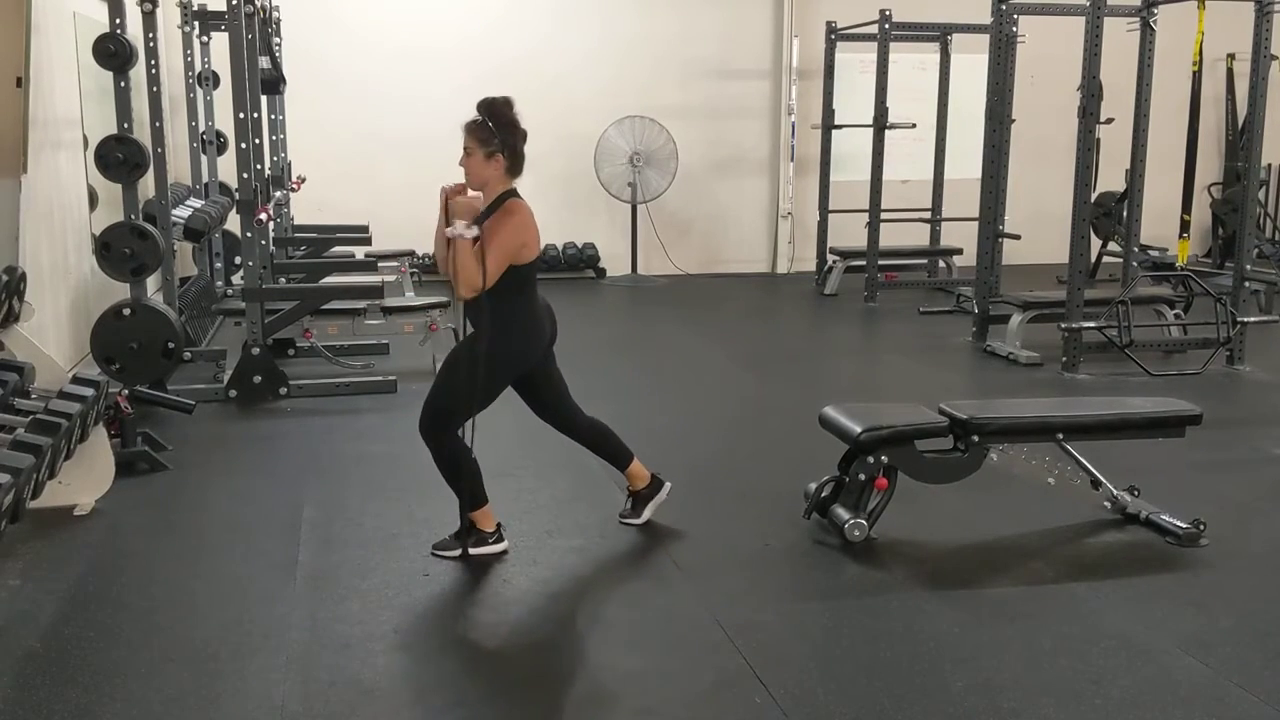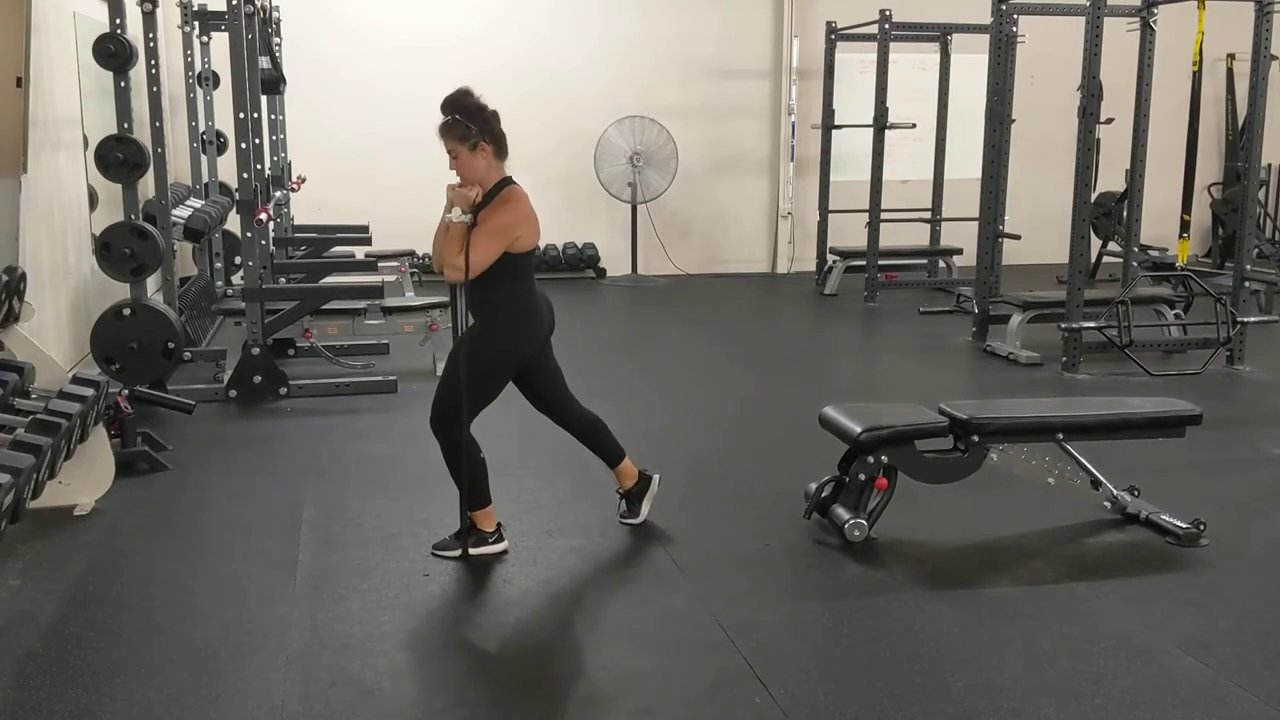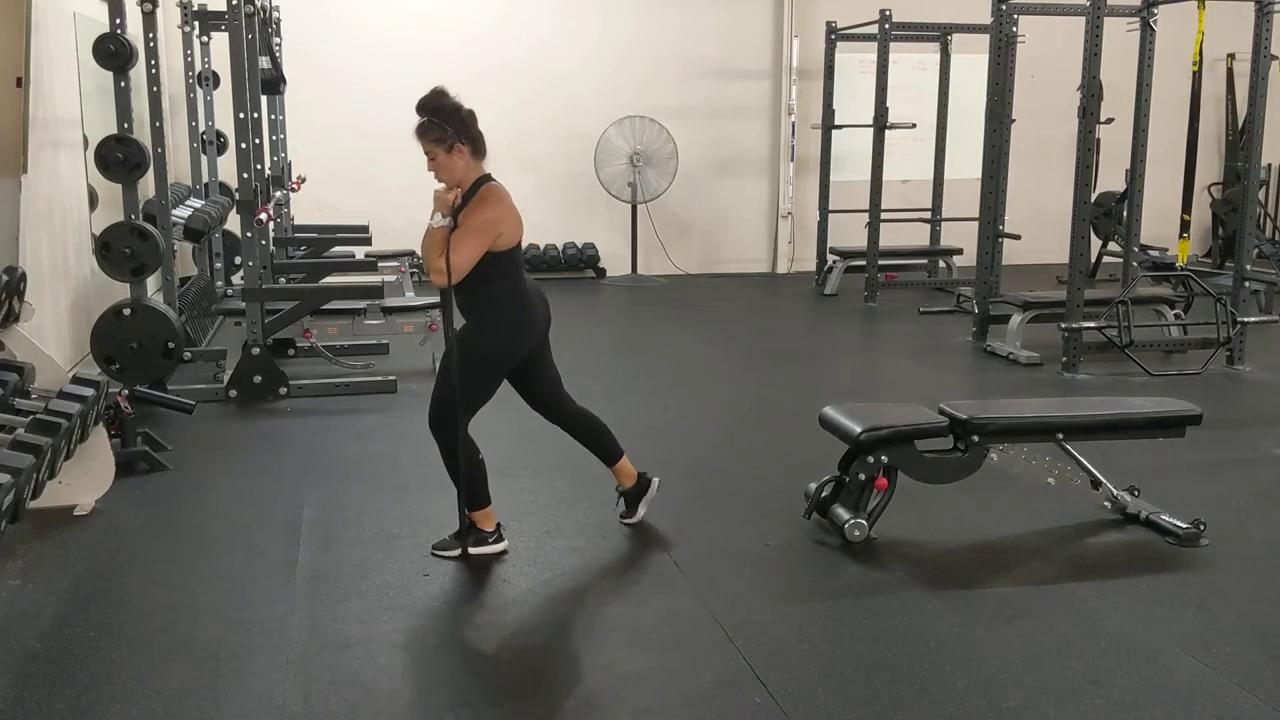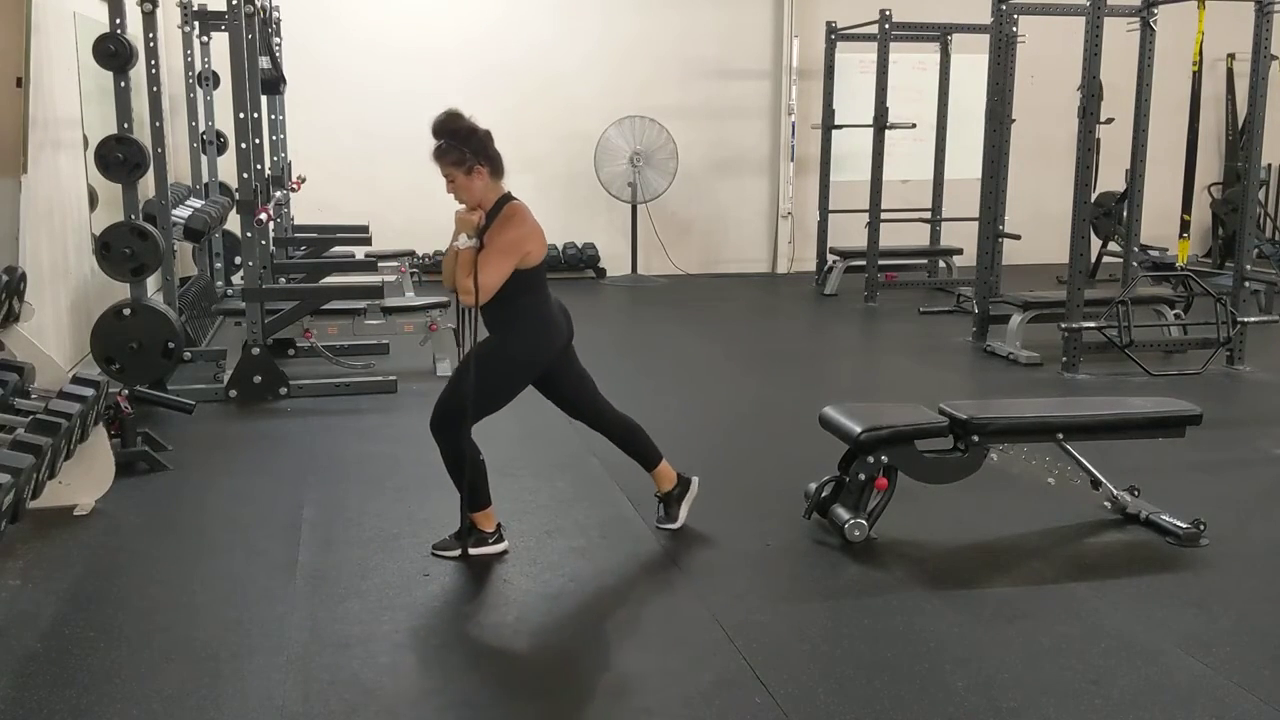
dt=0.5s
person 1, frame 1
left shoulder: (510, 220)
right shoulder: (489, 207)
left elbow: (468, 287)
right elbow: (448, 266)
left wrist: (462, 225)
right wrist: (449, 215)
left hip: (506, 339)
right hip: (526, 330)
left knee: (436, 425)
right knee: (564, 414)
left ankle: (484, 531)
right ankle: (644, 483)
person 1, frame 2
left shoulder: (508, 207)
right shoulder: (484, 197)
left elbow: (455, 269)
right elbow: (440, 260)
left wrist: (460, 214)
right wrist: (452, 211)
left hip: (505, 330)
right hip: (523, 322)
left knee: (448, 422)
right knee: (560, 406)
left ankle: (485, 532)
right ankle: (634, 481)
person 1, frame 3
left shoulder: (488, 205)
right shoulder: (467, 196)
left elbow: (443, 274)
right elbow: (432, 262)
left wrist: (442, 217)
right wrist: (442, 215)
left hip: (499, 329)
right hip: (520, 318)
left knee: (446, 421)
right knee: (558, 405)
left ankle: (484, 531)
right ankle: (633, 481)
person 1, frame 4
left shoulder: (511, 224)
right shoulder: (486, 215)
left elbow: (471, 293)
right elbow: (451, 281)
left wrist: (466, 238)
right wrist: (463, 236)
left hip: (522, 343)
right hip: (543, 333)
left knee: (447, 423)
right knee: (594, 410)
left ankle: (484, 531)
right ankle: (674, 485)
